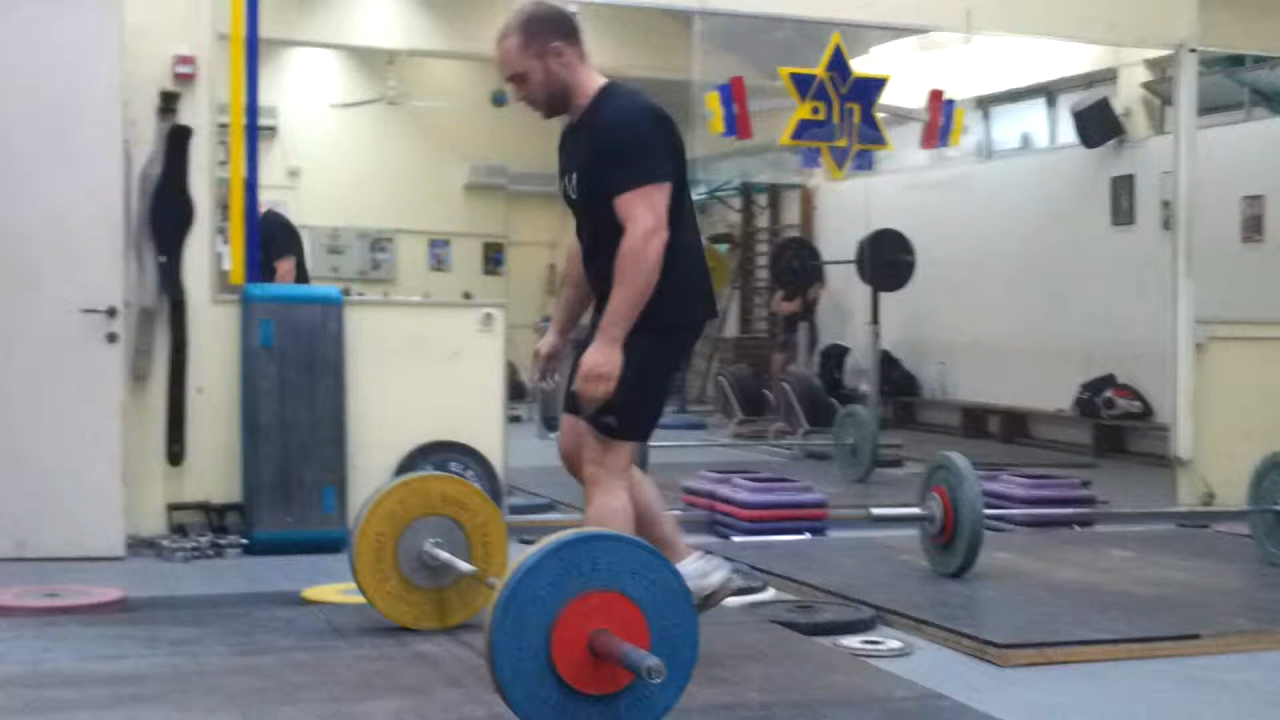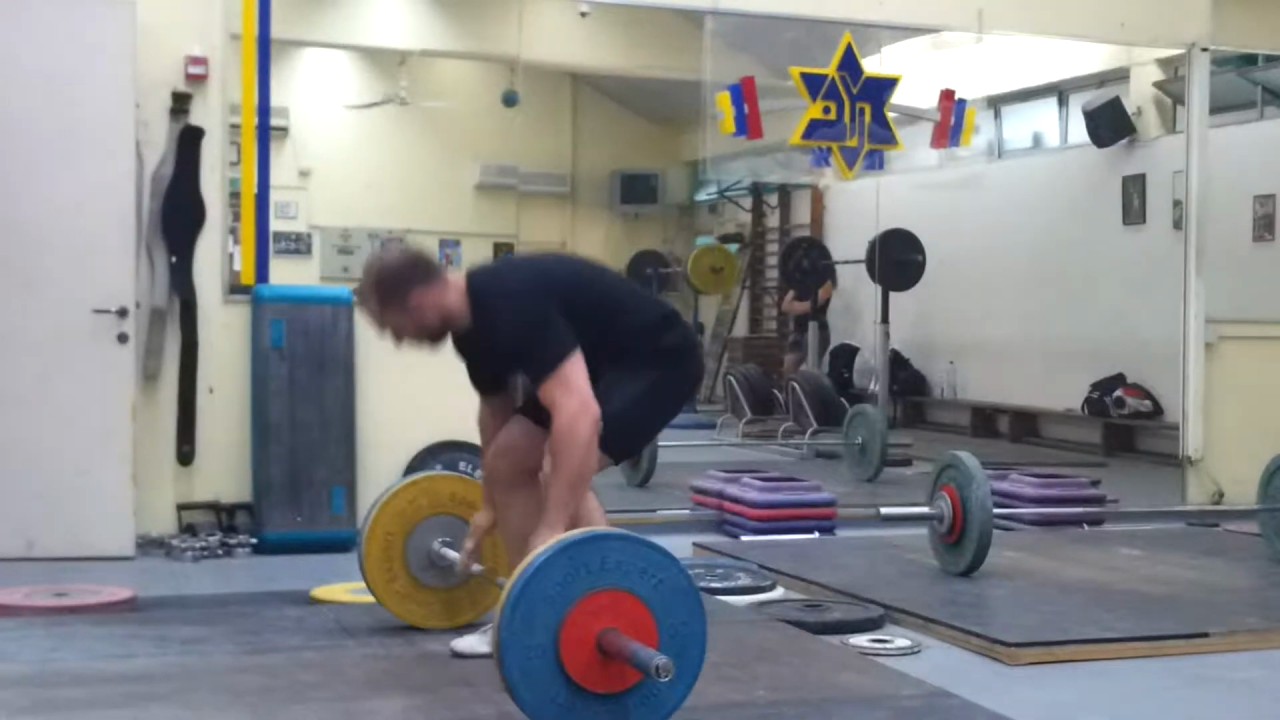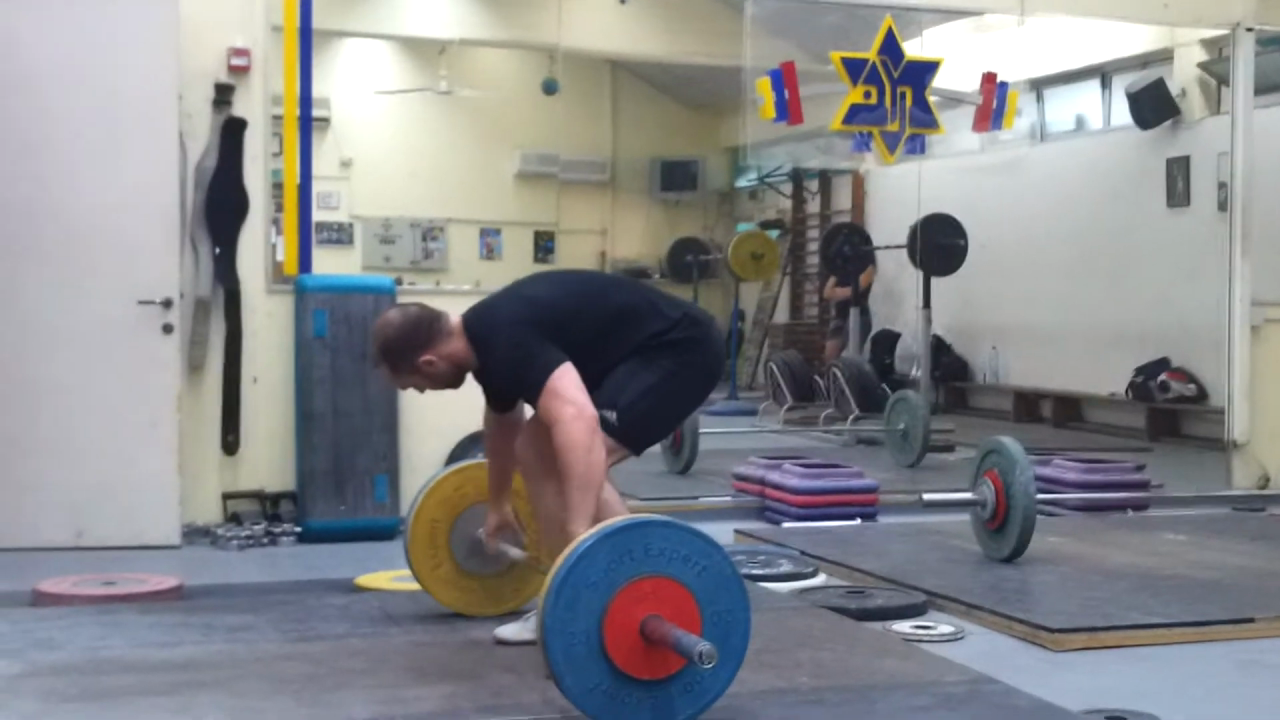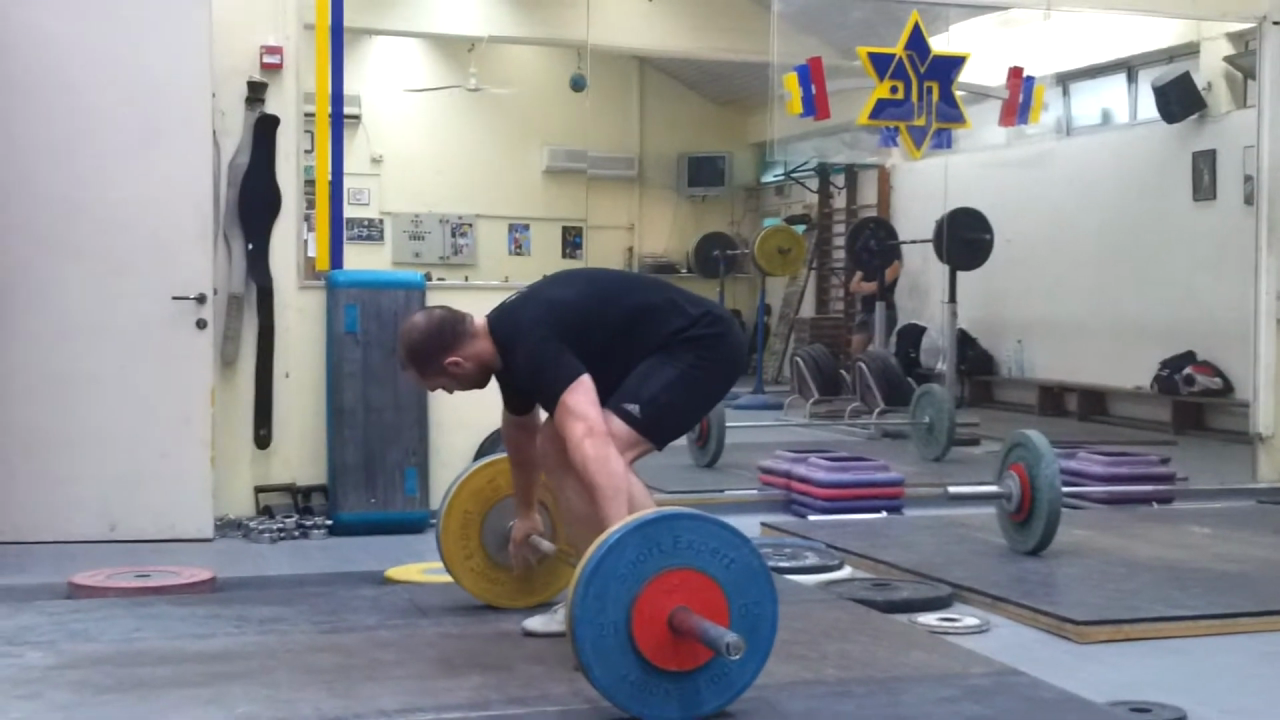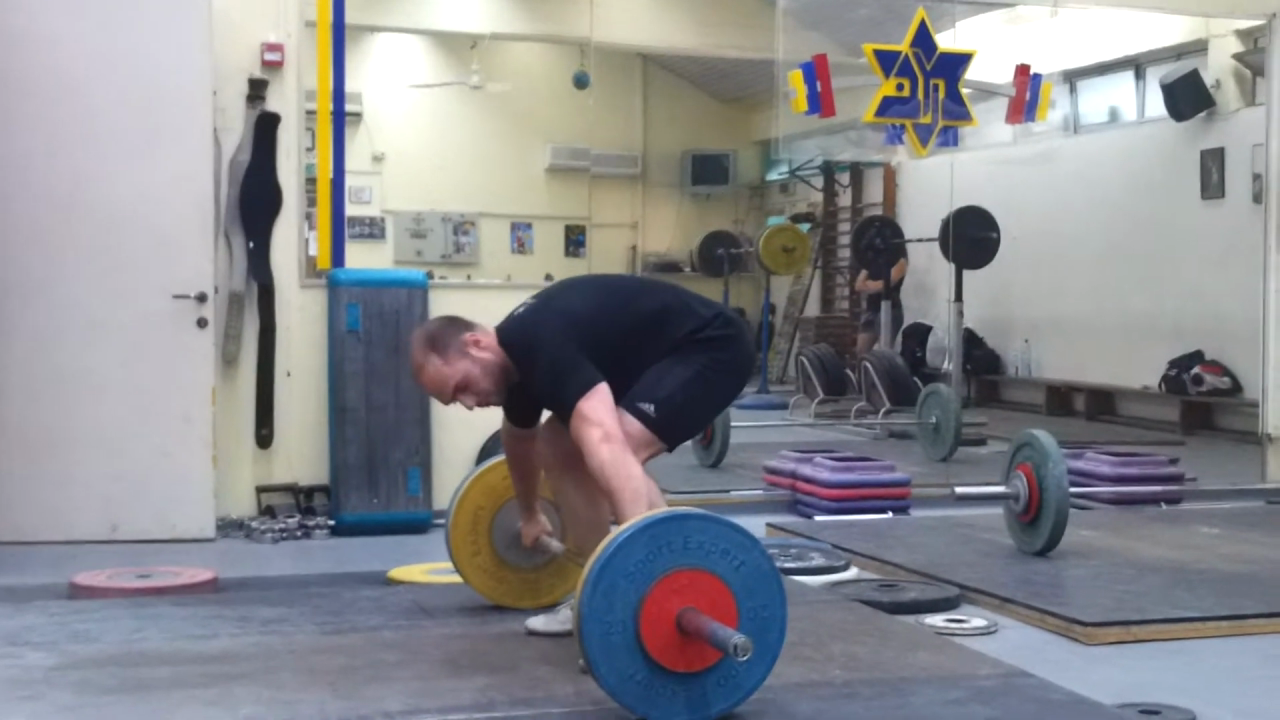
dt=0.5s
person 1, frame 1
left shoulder: (626, 123)
right shoulder: (578, 135)
left elbow: (646, 236)
left wrist: (607, 343)
right wrist: (558, 329)
left hip: (651, 321)
right hip: (626, 320)
left knee: (602, 462)
right knee: (577, 449)
right ankle: (691, 566)
person 1, frame 2
left shoulder: (513, 306)
right shoulder: (471, 323)
left elbow: (579, 414)
right elbow: (498, 410)
left wrist: (550, 532)
right wrist: (490, 504)
left hip: (656, 360)
right hip: (603, 361)
left knee: (565, 471)
right knee: (508, 462)
person 1, frame 3
left shoulder: (507, 340)
right shoulder: (485, 339)
left elbow: (578, 420)
right elbow: (503, 423)
left wrist: (580, 540)
right wrist: (497, 504)
left hip: (681, 348)
right hip: (632, 350)
left knee: (578, 455)
right knee: (534, 450)
person 1, frame 4
left shoulder: (531, 342)
right shoulder: (508, 338)
left elbow: (589, 437)
right elbow: (521, 427)
right wrist: (526, 512)
left hip: (702, 344)
right hip: (655, 348)
left knee: (606, 452)
right knee: (553, 447)
person 1, frame 5
left shoulder: (547, 350)
right shoulder: (516, 355)
left elbow: (605, 444)
right elbow: (520, 437)
right wrist: (529, 515)
left hip: (712, 348)
left knee: (613, 451)
right knee: (555, 447)
